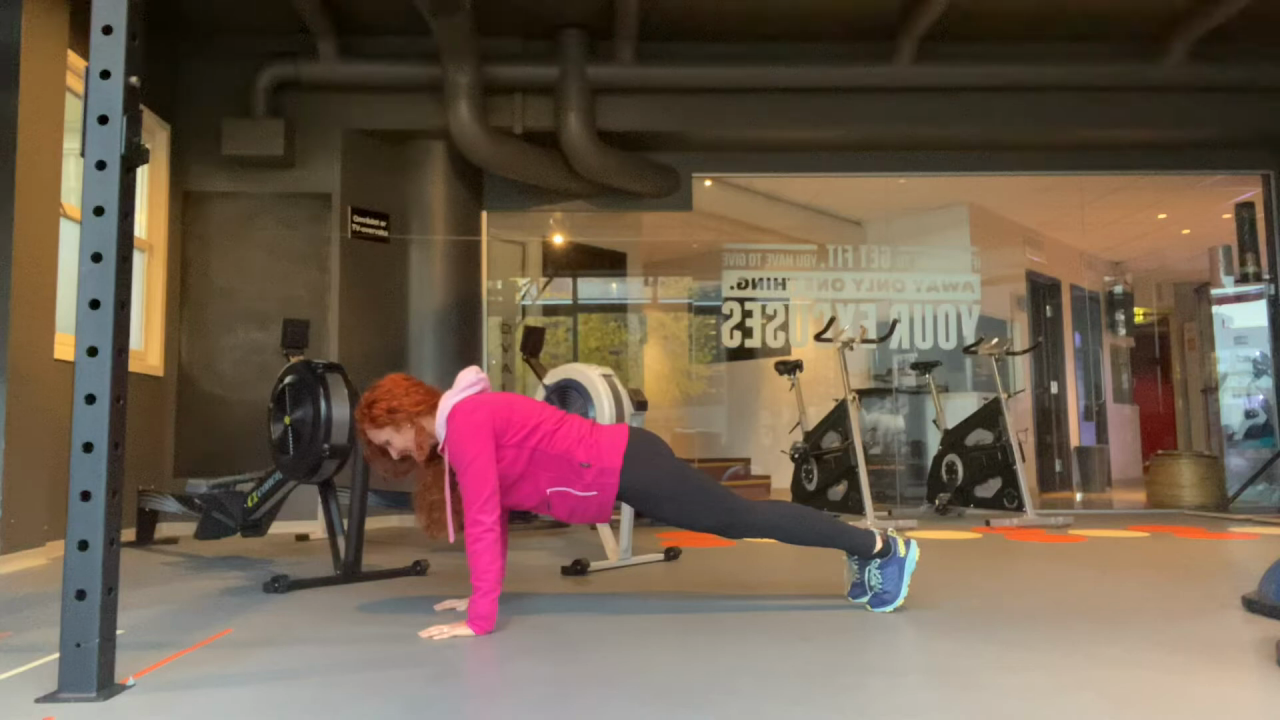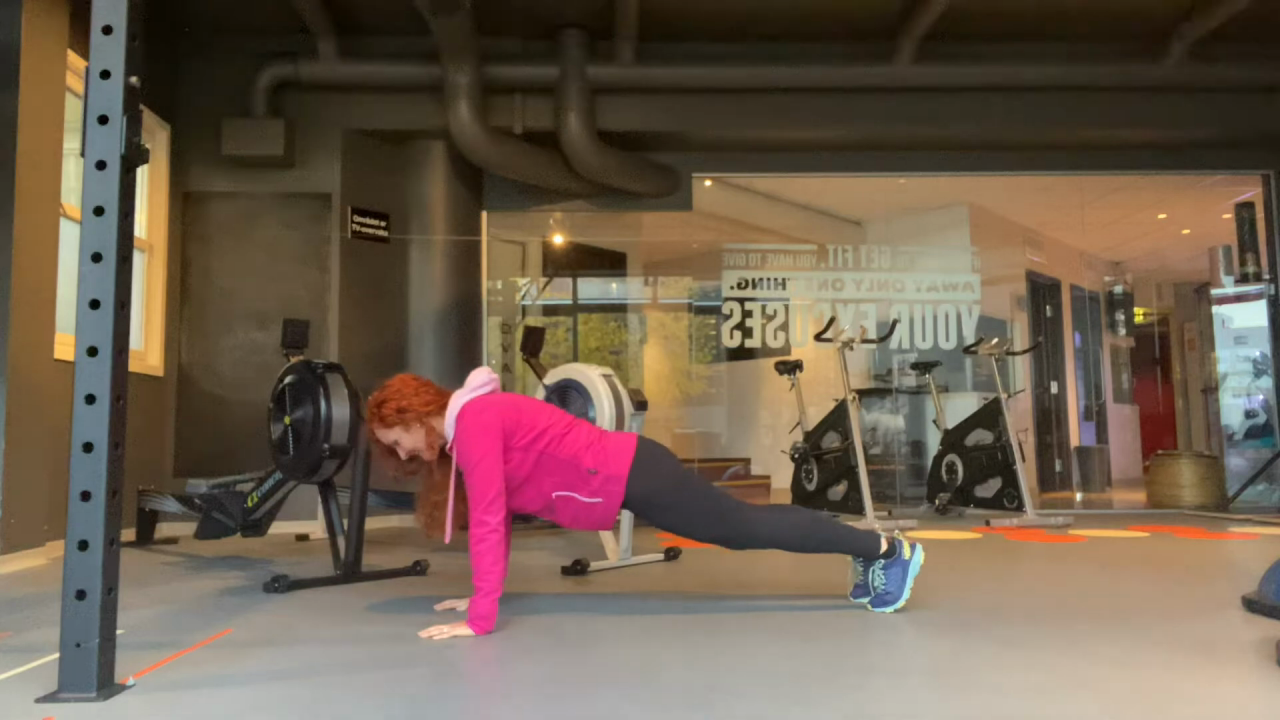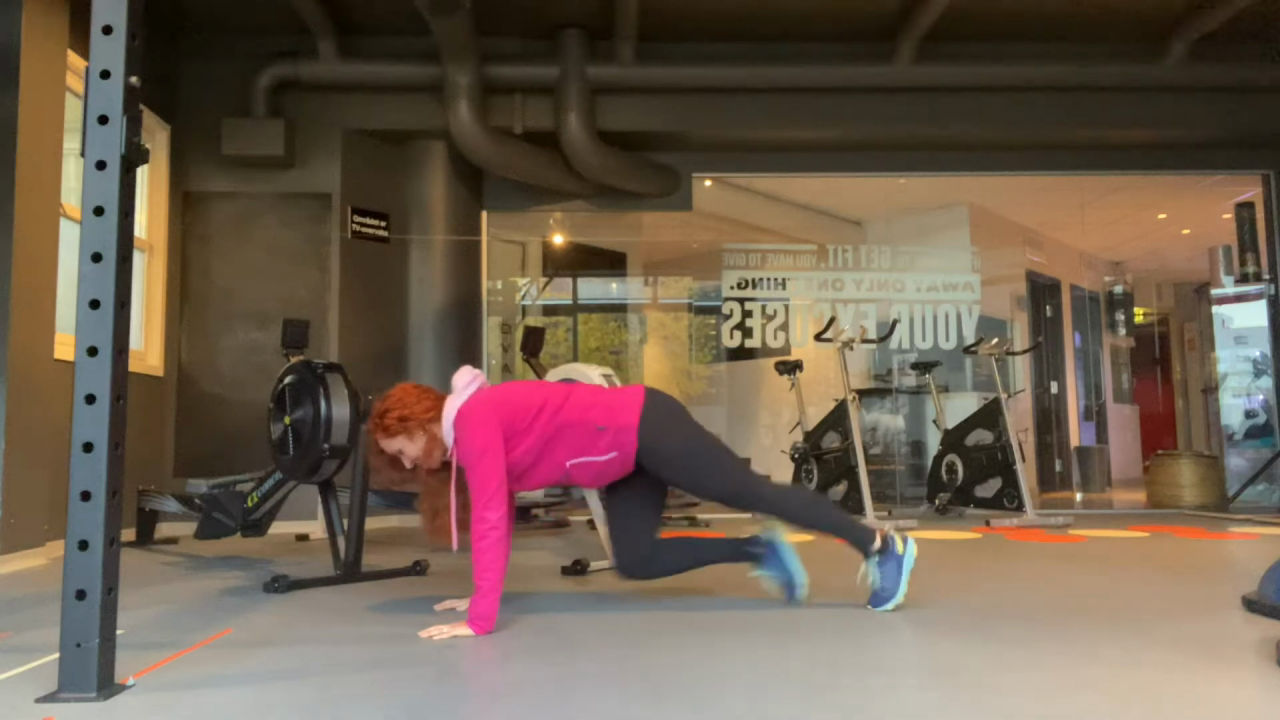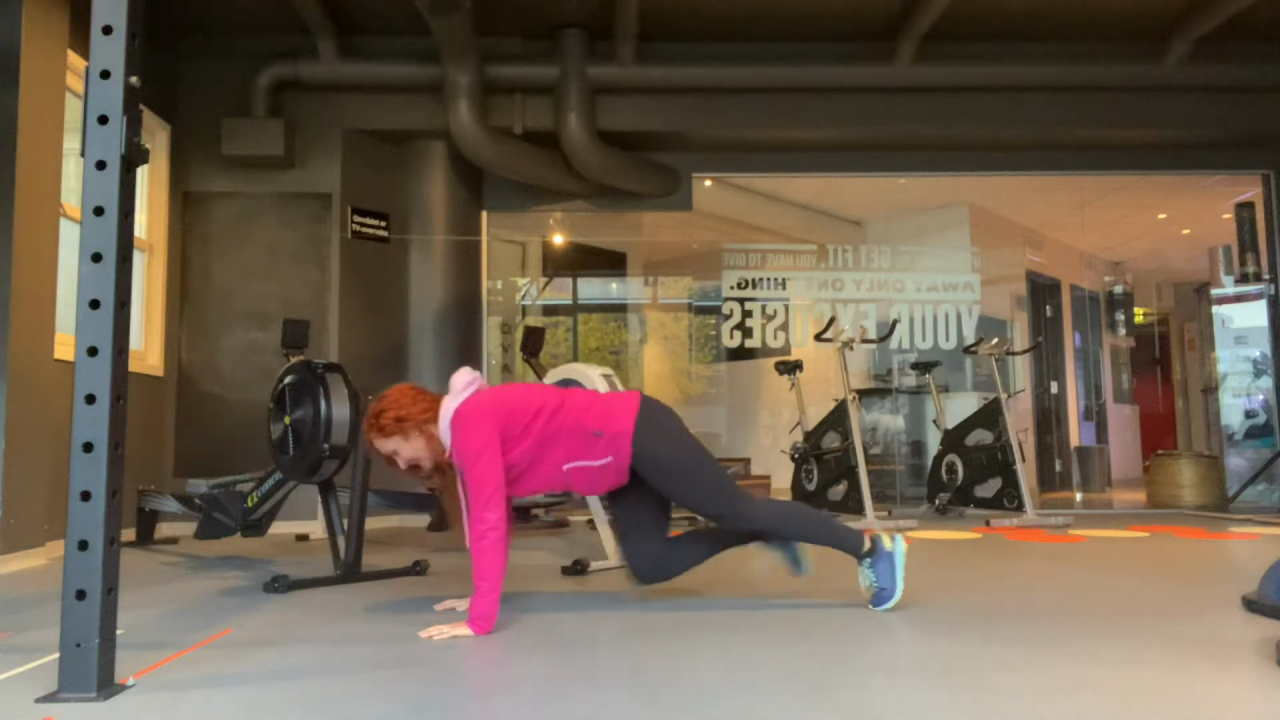
dt=0.3s
person 1, frame 1
left shoulder: (465, 423)
right shoulder: (471, 420)
left elbow: (484, 521)
right elbow: (491, 514)
left wrist: (479, 618)
right wrist: (481, 592)
left hip: (627, 469)
right hip: (618, 464)
left knee: (745, 518)
right knee: (740, 518)
left ankle: (885, 547)
right ankle: (858, 547)
person 1, frame 2
left shoulder: (472, 424)
right shoulder: (477, 424)
left elbow: (488, 522)
right elbow: (498, 516)
left wrist: (480, 618)
right wrist: (483, 592)
left hip: (636, 477)
right hip: (627, 475)
left knee: (749, 529)
right knee: (744, 528)
left ankle: (890, 550)
right ankle: (866, 552)
person 1, frame 3
left shoulder: (474, 421)
right shoulder: (478, 421)
left elbow: (489, 519)
right elbow: (497, 513)
left wrist: (480, 617)
right wrist: (480, 594)
left hip: (645, 428)
right hip: (628, 446)
left knee: (755, 493)
right knee: (634, 563)
left ankle: (883, 546)
right ankle: (759, 553)
person 1, frame 4
left shoulder: (469, 423)
right shoulder: (475, 424)
left elbow: (488, 520)
right elbow: (488, 513)
left wrist: (481, 616)
right wrist: (483, 592)
left hip: (640, 436)
right hip: (626, 451)
left knee: (736, 510)
right knee: (650, 569)
left ankle: (877, 547)
right ankle: (768, 531)
